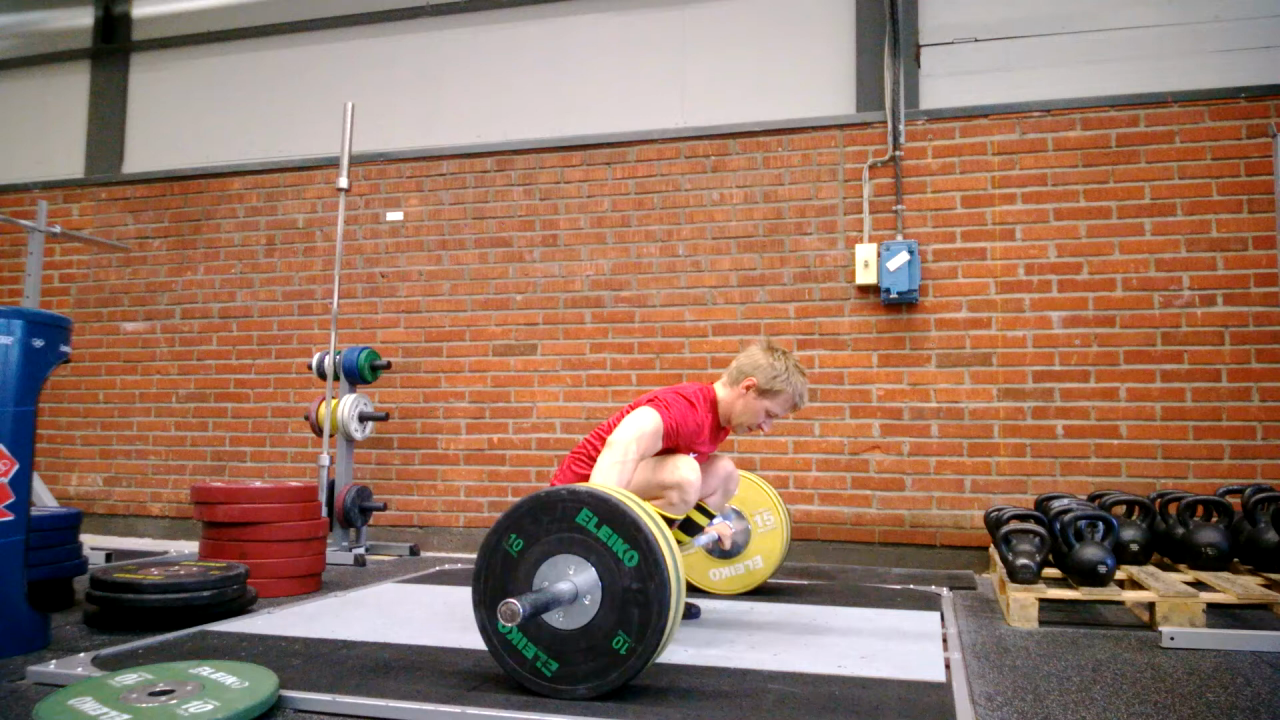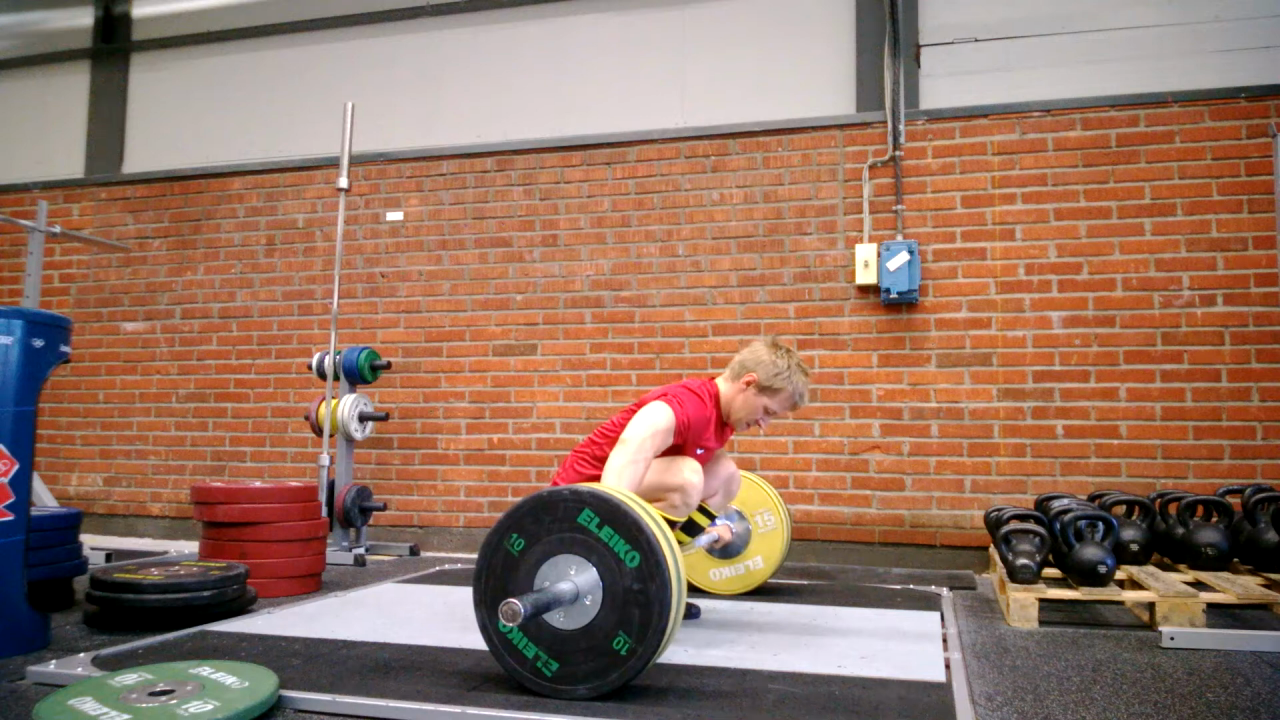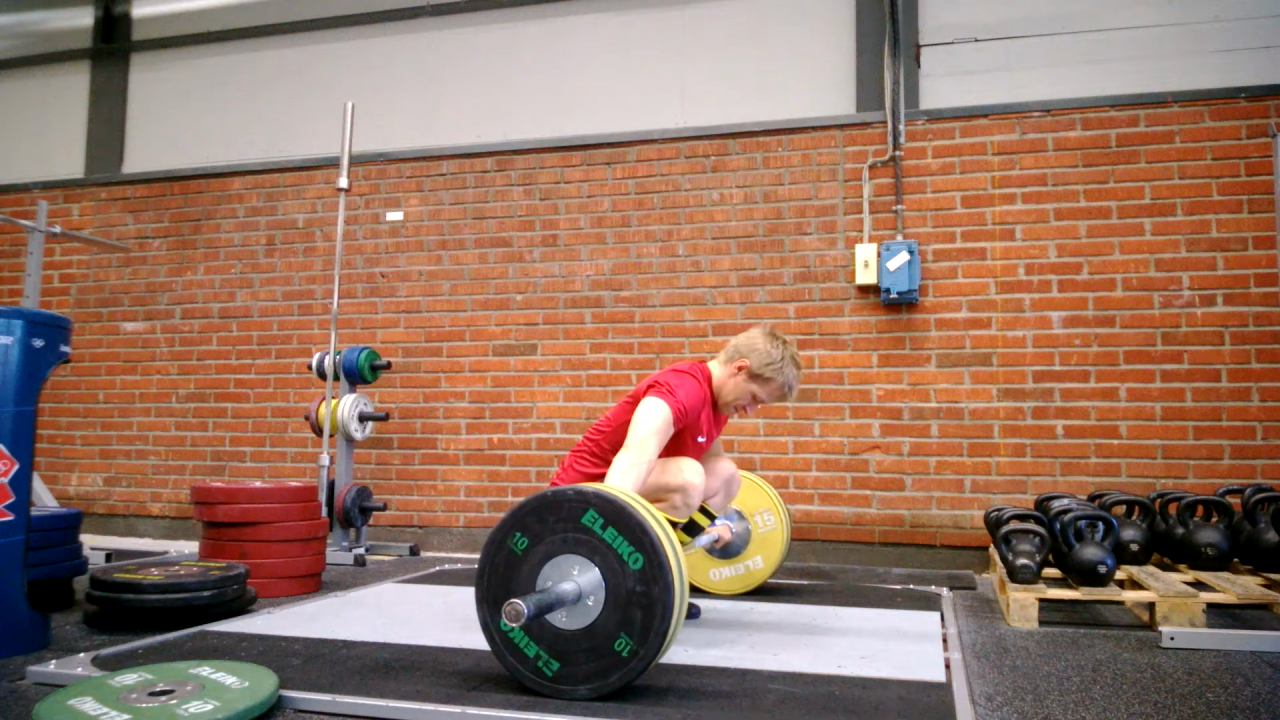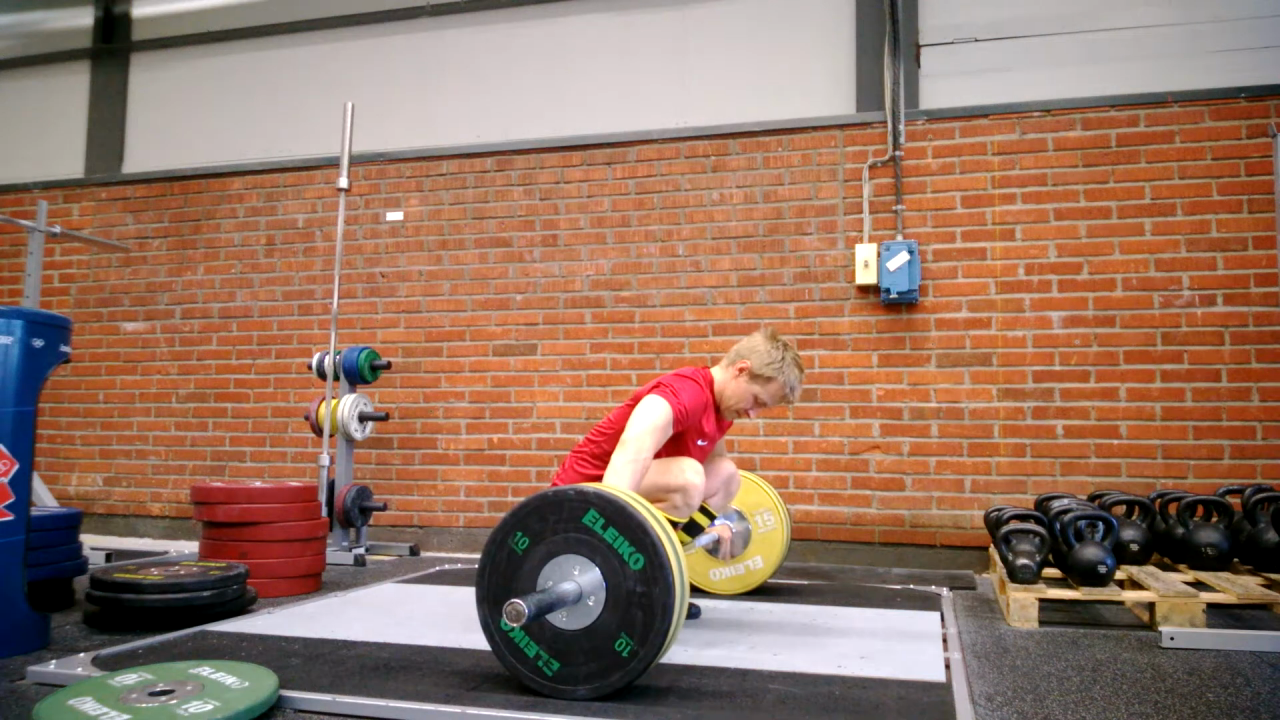
dt=0.5s
person 1, frame 1
left shoulder: (718, 410)
right shoulder: (685, 409)
right elbow: (620, 448)
left wrist: (707, 521)
left knee: (724, 473)
right knee: (682, 475)
person 1, frame 2
left shoulder: (721, 407)
right shoulder: (691, 403)
left elbow: (711, 458)
right elbow: (630, 448)
left wrist: (710, 521)
left knee: (726, 474)
right knee: (685, 476)
person 1, frame 3
left shoulder: (717, 394)
right shoulder: (682, 388)
left elbow: (711, 456)
right elbow: (636, 453)
left wrist: (710, 520)
left knee: (726, 475)
right knee: (687, 478)
person 1, frame 4
left shoulder: (722, 400)
right shoulder: (685, 393)
left elbow: (713, 458)
right elbow: (631, 452)
left wrist: (711, 521)
left knee: (726, 474)
right knee: (687, 477)
